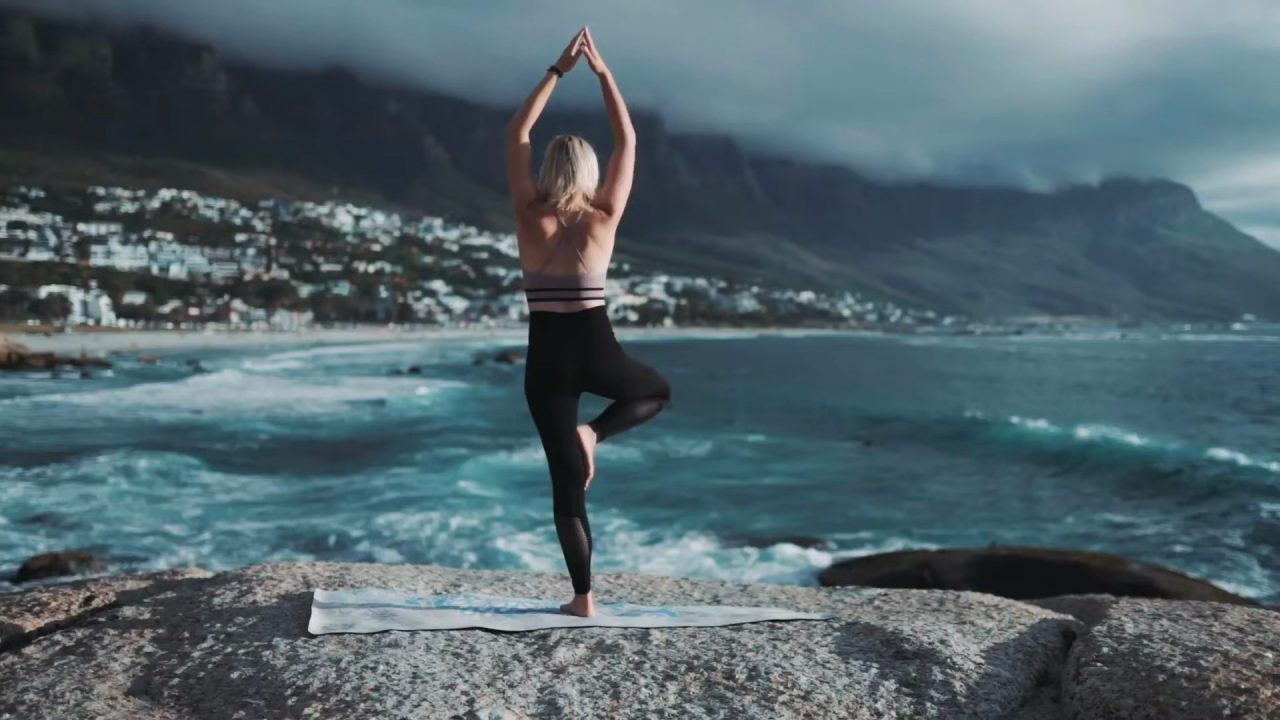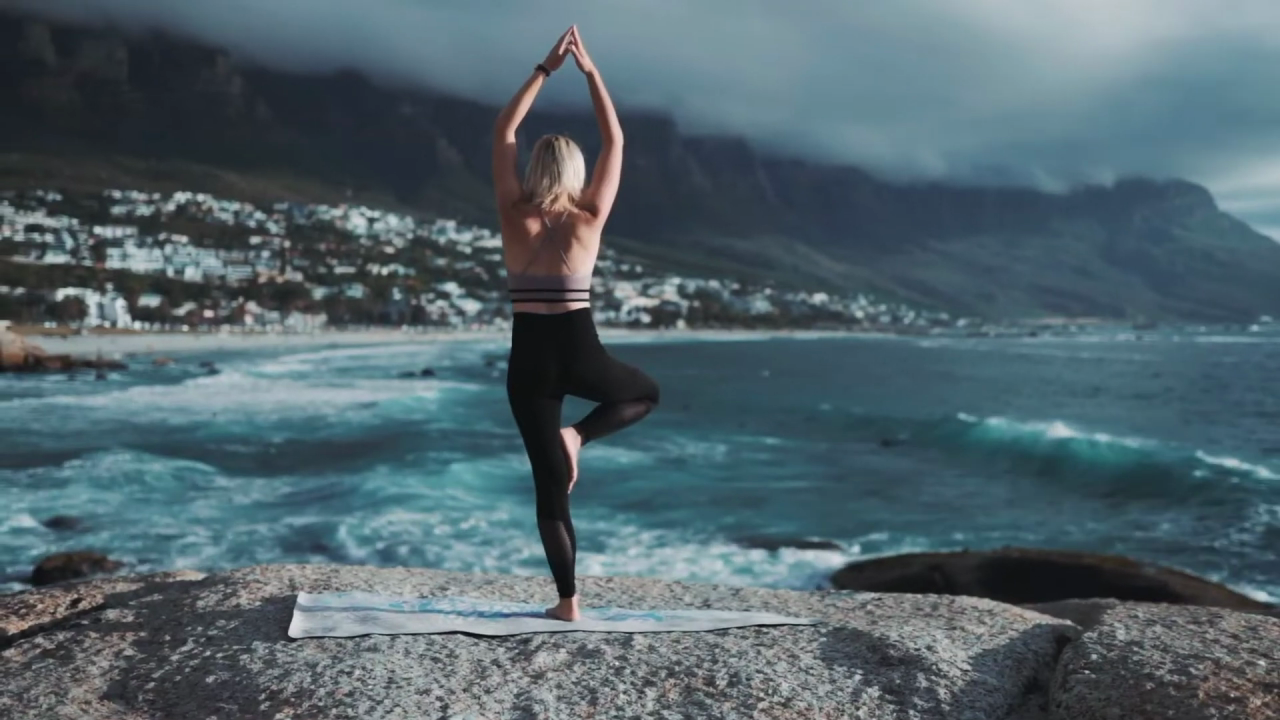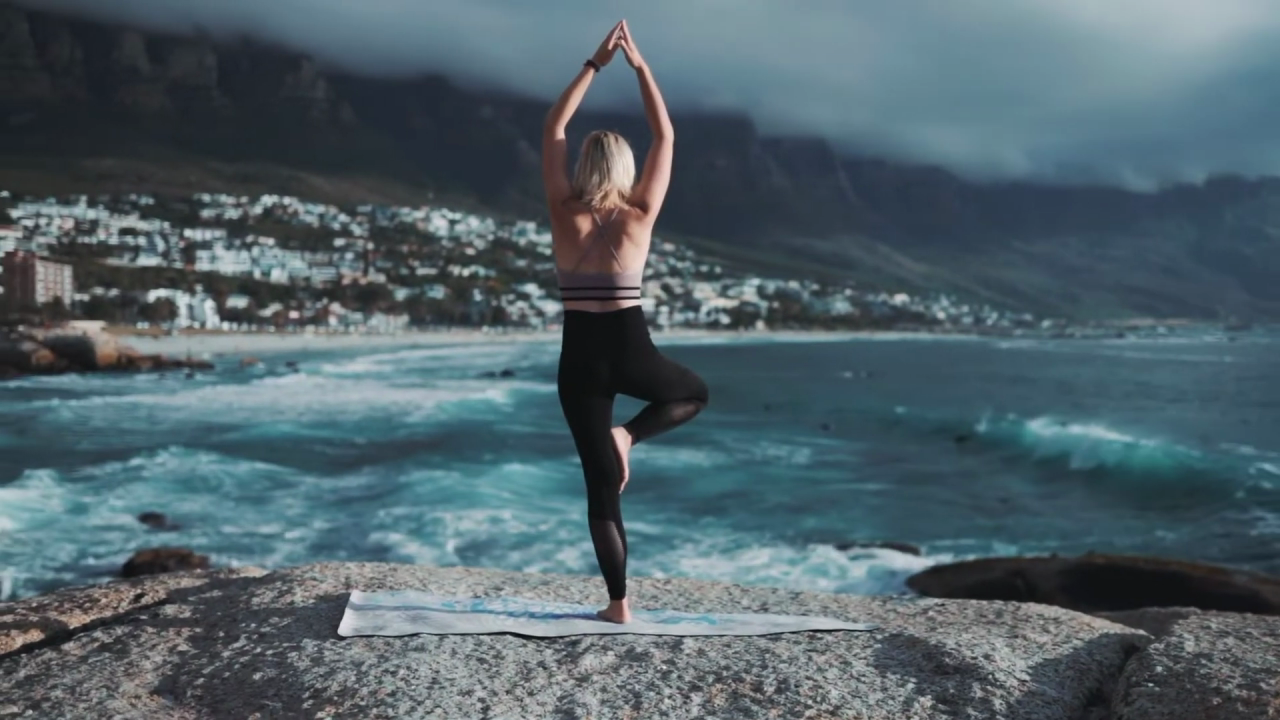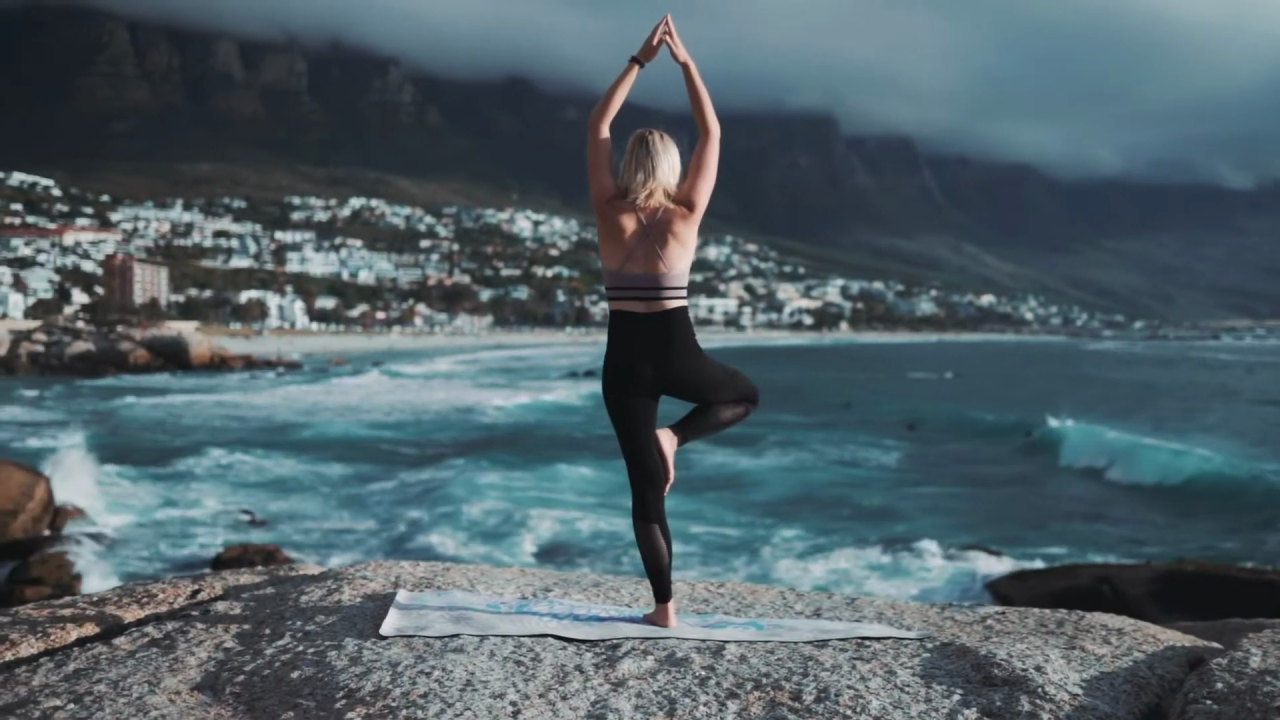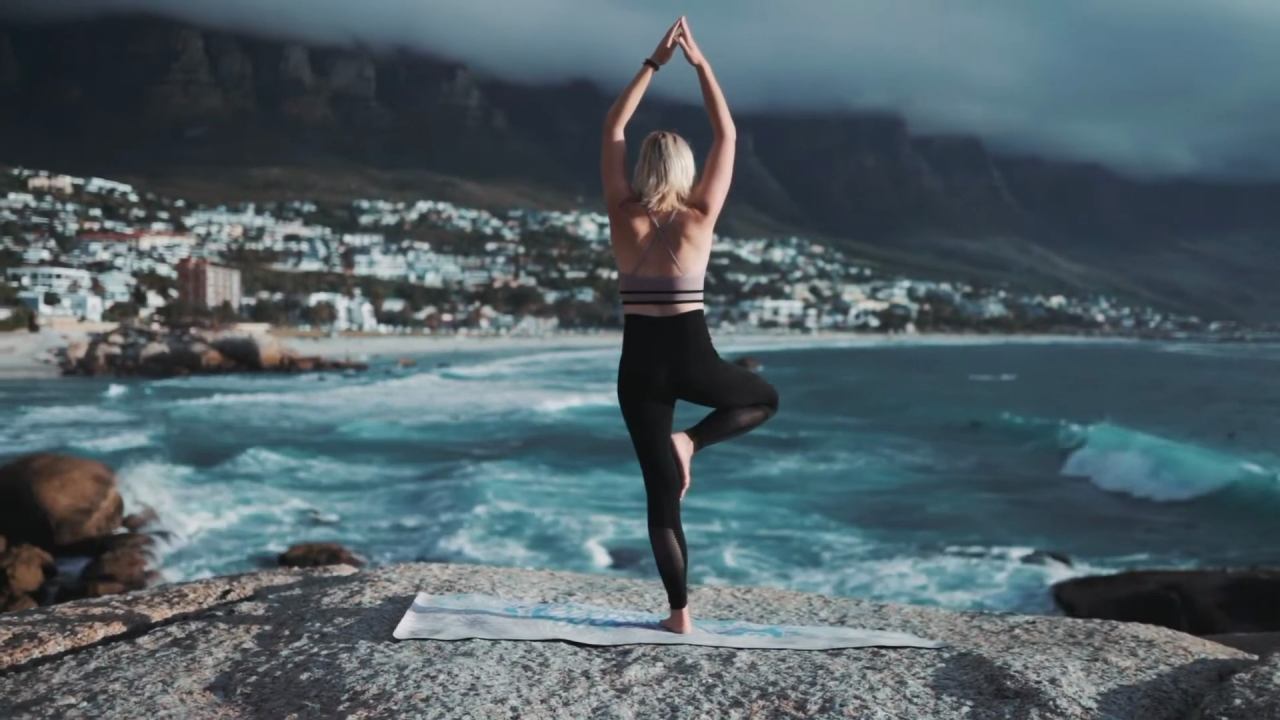
dt=1s
person 1, frame 1
left shoulder: (529, 216)
right shoulder: (604, 218)
left elbow: (517, 134)
right elbow: (627, 140)
left wrist: (558, 69)
right wrist: (601, 70)
left hip: (547, 359)
right hip: (596, 353)
left knee: (566, 483)
right knee: (657, 390)
left ankle: (583, 598)
right ankle: (594, 433)
person 1, frame 2
left shoulder: (513, 216)
right shoulder: (589, 219)
left elbow: (503, 133)
right elbow: (615, 140)
left wrist: (545, 68)
right wrist: (589, 69)
left hip: (529, 359)
right hip: (579, 354)
left knee: (549, 487)
right knee: (646, 393)
left ankle: (567, 602)
right ankle: (578, 435)
person 1, frame 3
left shoulder: (564, 214)
right shoulder: (640, 216)
left elbow: (553, 129)
right elbow: (666, 136)
left wrist: (595, 64)
right wrist: (639, 64)
left hip: (580, 359)
right hip: (630, 353)
left knee: (601, 488)
right knee: (695, 393)
left ankle: (618, 605)
right ankle: (629, 435)
person 1, frame 4
left shoulder: (609, 213)
right shoulder: (685, 215)
left elbow: (597, 127)
right elbow: (712, 132)
left wrist: (639, 60)
right wrist: (684, 59)
left hip: (624, 360)
right hip: (676, 354)
left knee: (646, 490)
right knee: (744, 395)
left ankle: (663, 609)
right ankle: (674, 436)
person 1, frame 5
left shoulder: (623, 216)
right shoulder: (700, 218)
left elbow: (612, 130)
right elbow: (727, 134)
left wrist: (653, 63)
right wrist: (698, 62)
left hip: (639, 364)
right hip: (691, 359)
left knee: (661, 493)
right knee: (764, 398)
left ankle: (679, 615)
right ankle: (691, 440)
